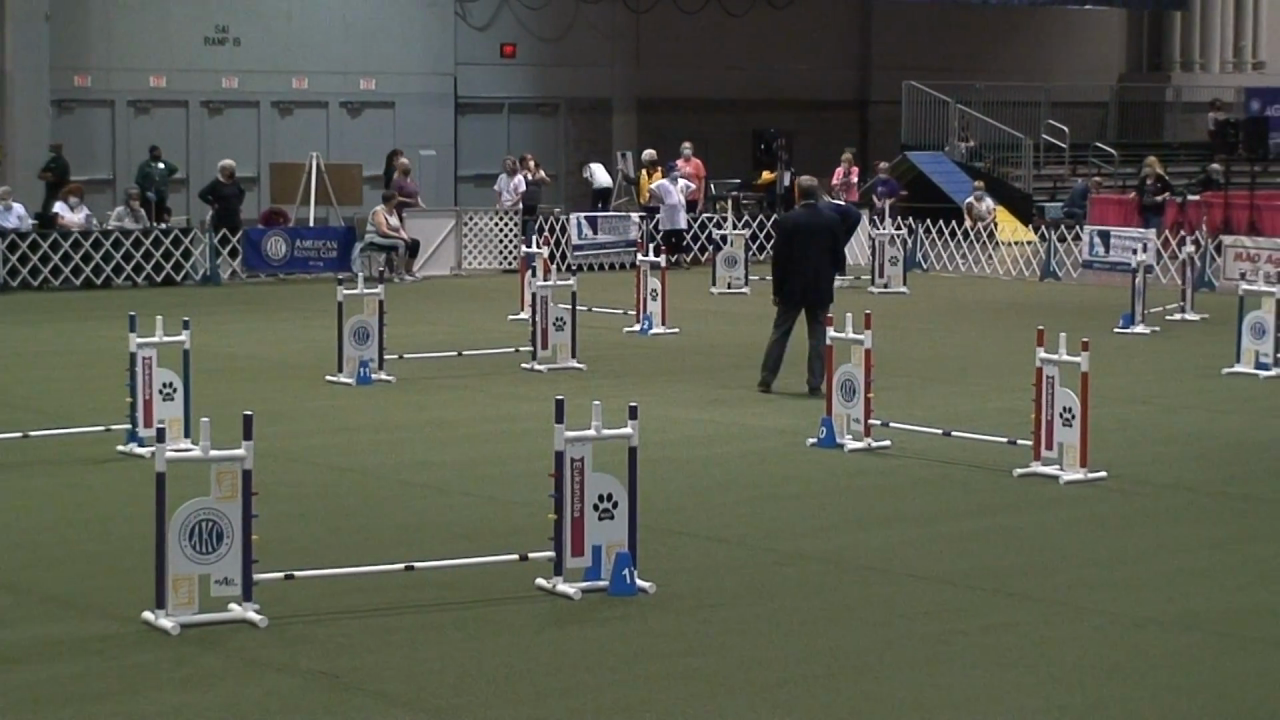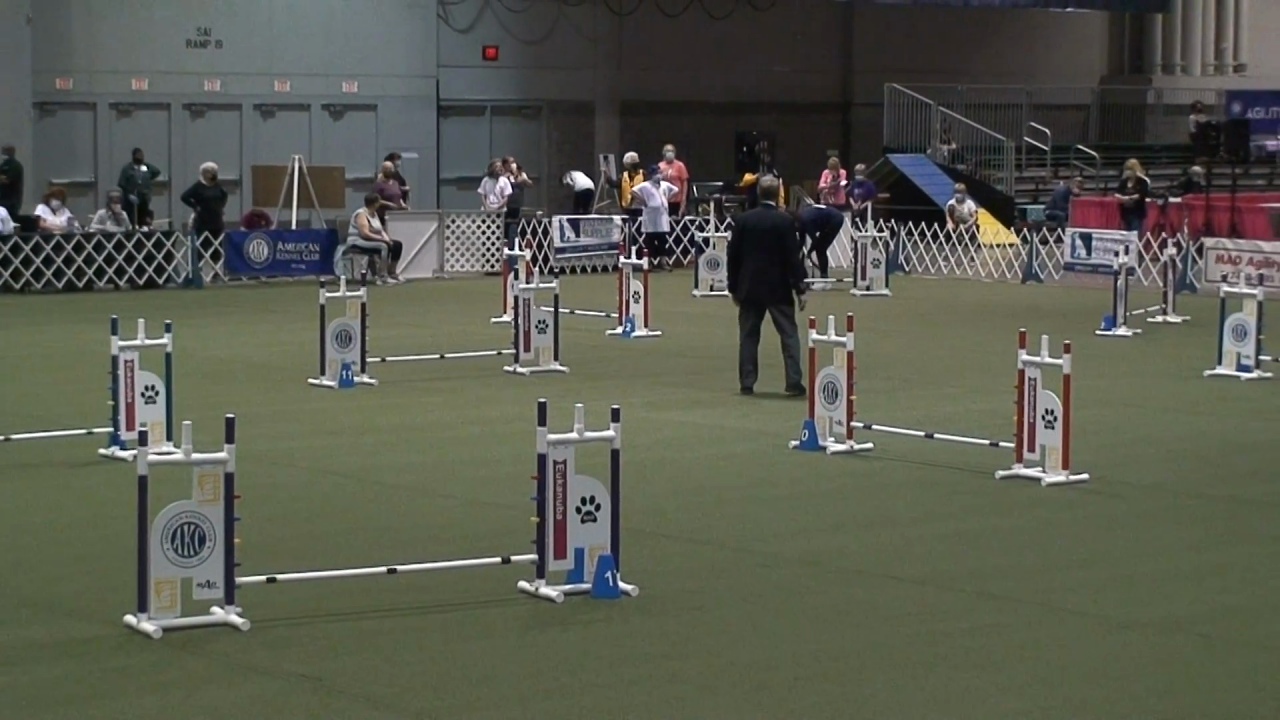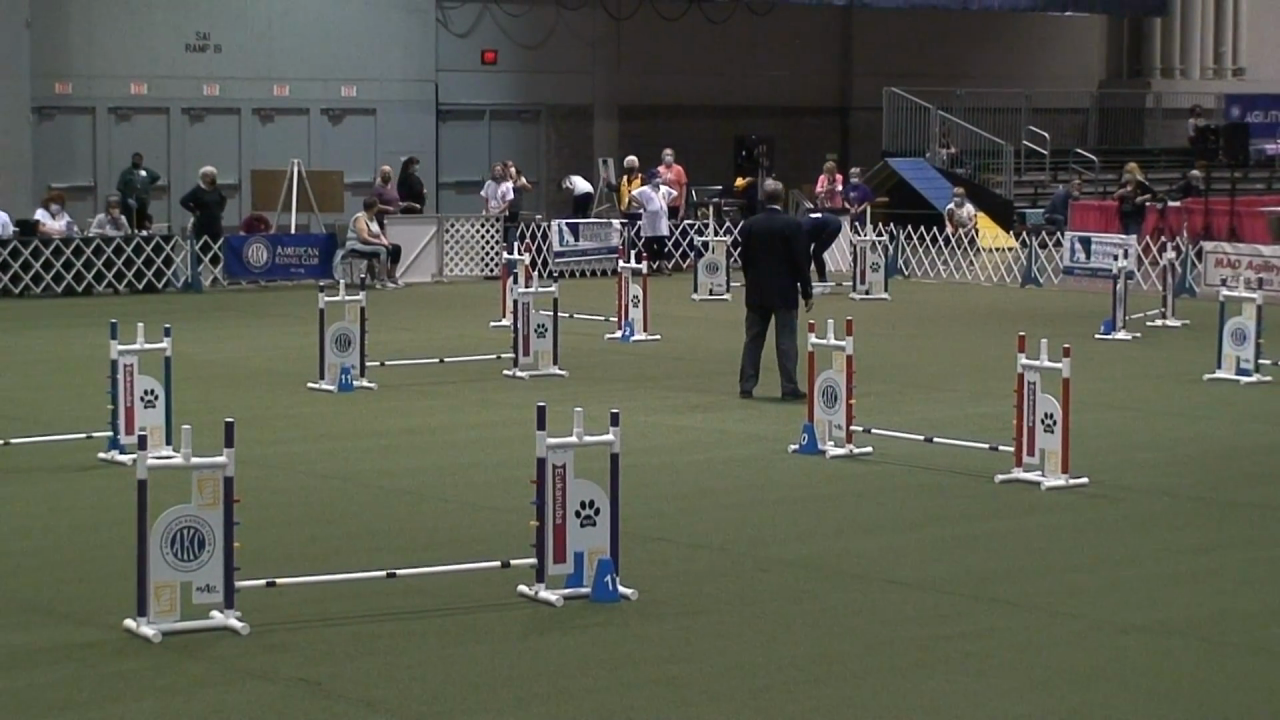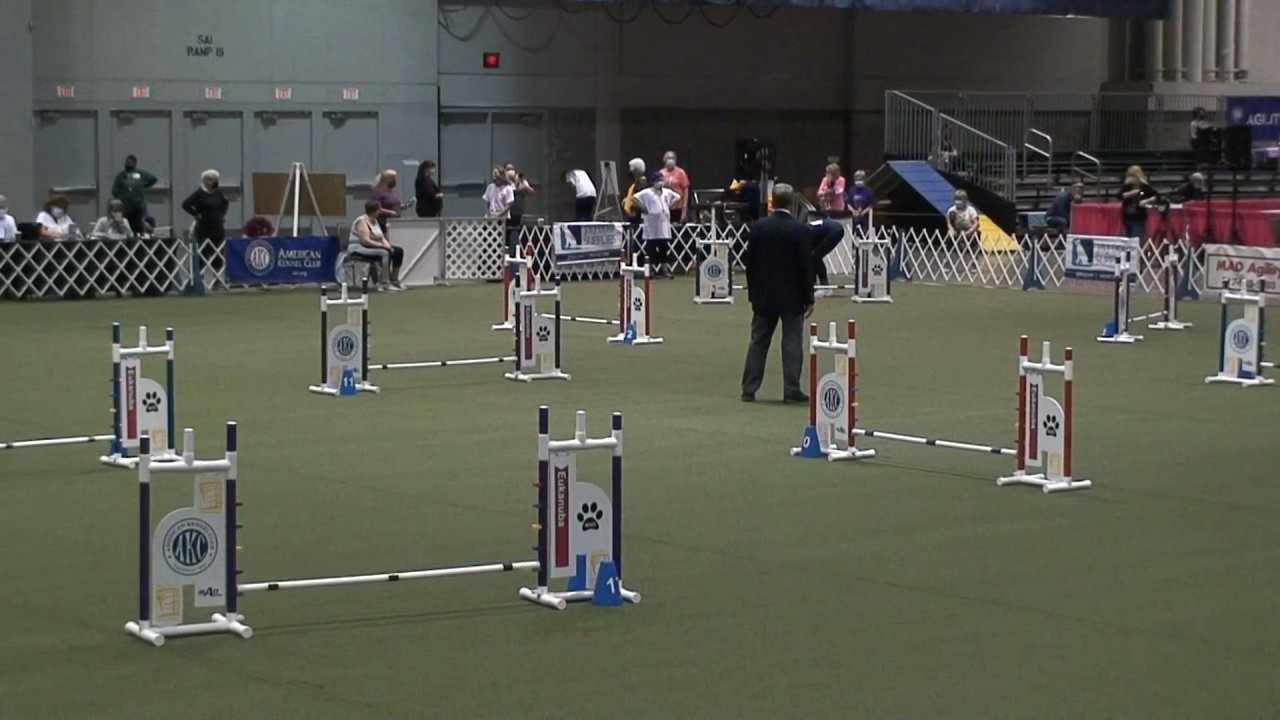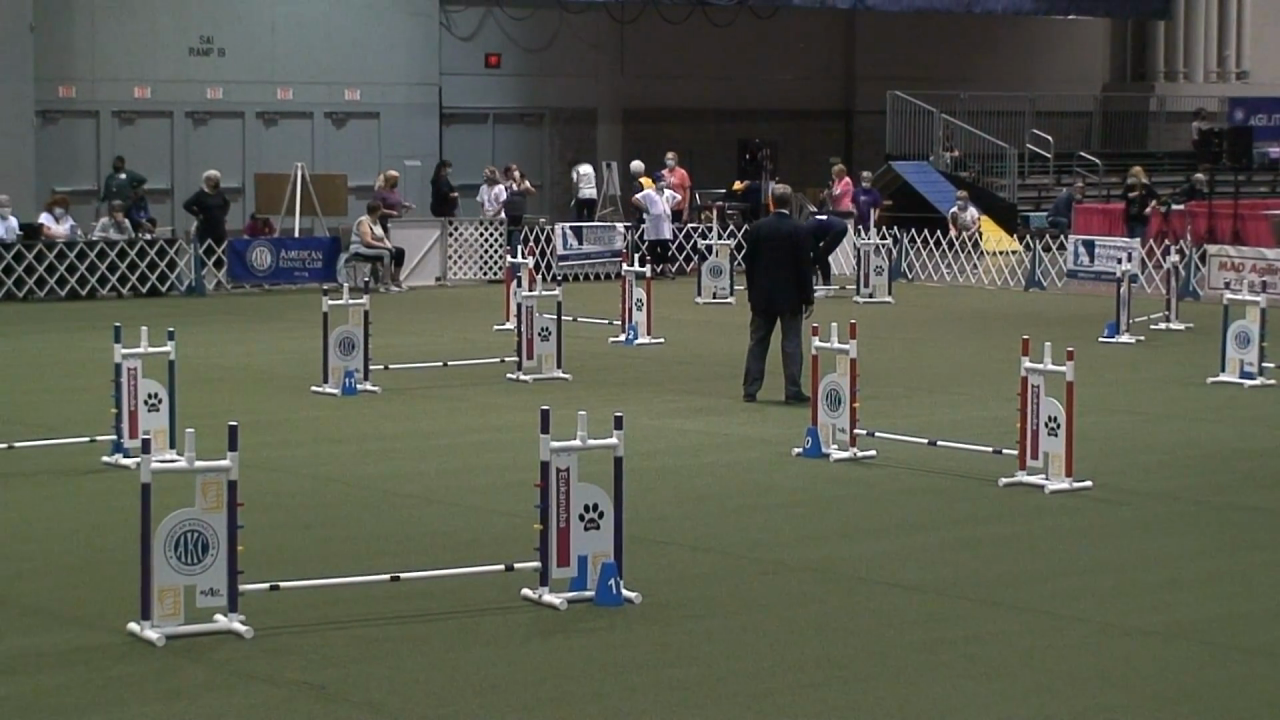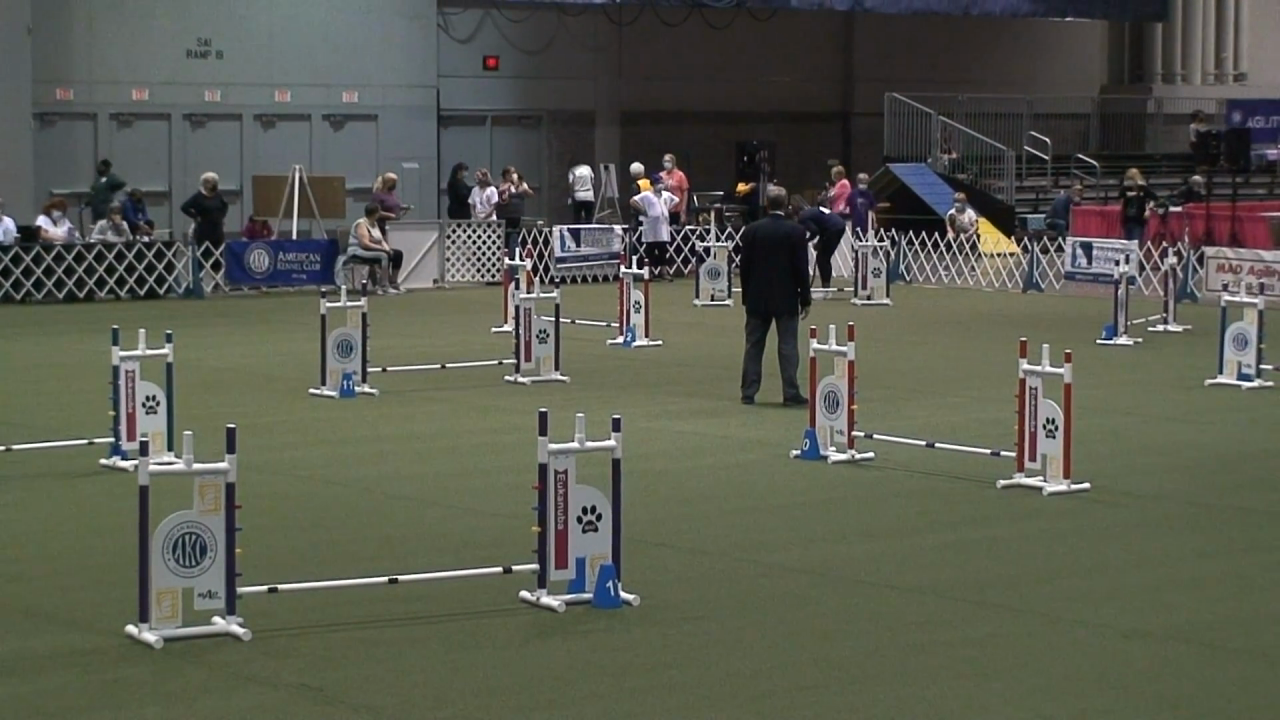
dt=0.5s
person 1, frame 1
left shoulder: (787, 220)
right shoulder: (832, 220)
left elbow: (778, 257)
right elbow: (839, 256)
left wrist: (777, 289)
left hip: (792, 287)
right hip: (821, 288)
left knee: (780, 332)
right knee: (818, 336)
left ankle: (767, 379)
right ankle: (815, 384)
person 1, frame 2
left shoulder: (743, 219)
right shoulder: (785, 220)
left elbow: (733, 255)
right elbow: (792, 257)
left wrist: (734, 287)
right wrist: (800, 288)
left hip: (749, 287)
right hip: (777, 288)
left knee: (748, 335)
right knee: (789, 334)
left ankle: (747, 383)
right ankle: (794, 382)
person 1, frame 3
left shoulder: (749, 225)
right shoulder: (792, 224)
left elbow: (744, 260)
right elbow: (800, 261)
right wrist: (807, 292)
left hip: (757, 292)
right hip: (785, 292)
left knee: (753, 339)
right knee: (786, 341)
left ankle: (746, 386)
right ankle: (789, 388)
person 1, frame 4
left shoulder: (757, 227)
right shoulder: (800, 230)
left elbow: (749, 262)
right elbow: (805, 266)
left wrist: (753, 292)
right wrist: (809, 298)
left hip: (764, 295)
right hip: (792, 296)
left knee: (758, 341)
right knee: (792, 343)
left ankle: (749, 389)
right ankle: (791, 390)
person 1, frame 5
left shoulder: (756, 228)
right shoulder: (799, 230)
left elbow: (748, 263)
right elbow: (805, 267)
left wrist: (752, 292)
right wrist: (808, 298)
left hip: (762, 296)
right hip: (790, 296)
left knee: (757, 342)
right knee: (791, 343)
left ankle: (750, 389)
right ankle: (793, 391)
person 1, frame 6
left shoulder: (751, 230)
right shoulder: (796, 231)
left elbow: (744, 266)
right elbow: (802, 268)
left wrist: (746, 296)
right wrist: (806, 299)
left hip: (757, 297)
right hip: (786, 298)
left knee: (754, 345)
right knee: (788, 346)
left ankle: (748, 392)
right ankle: (791, 393)
